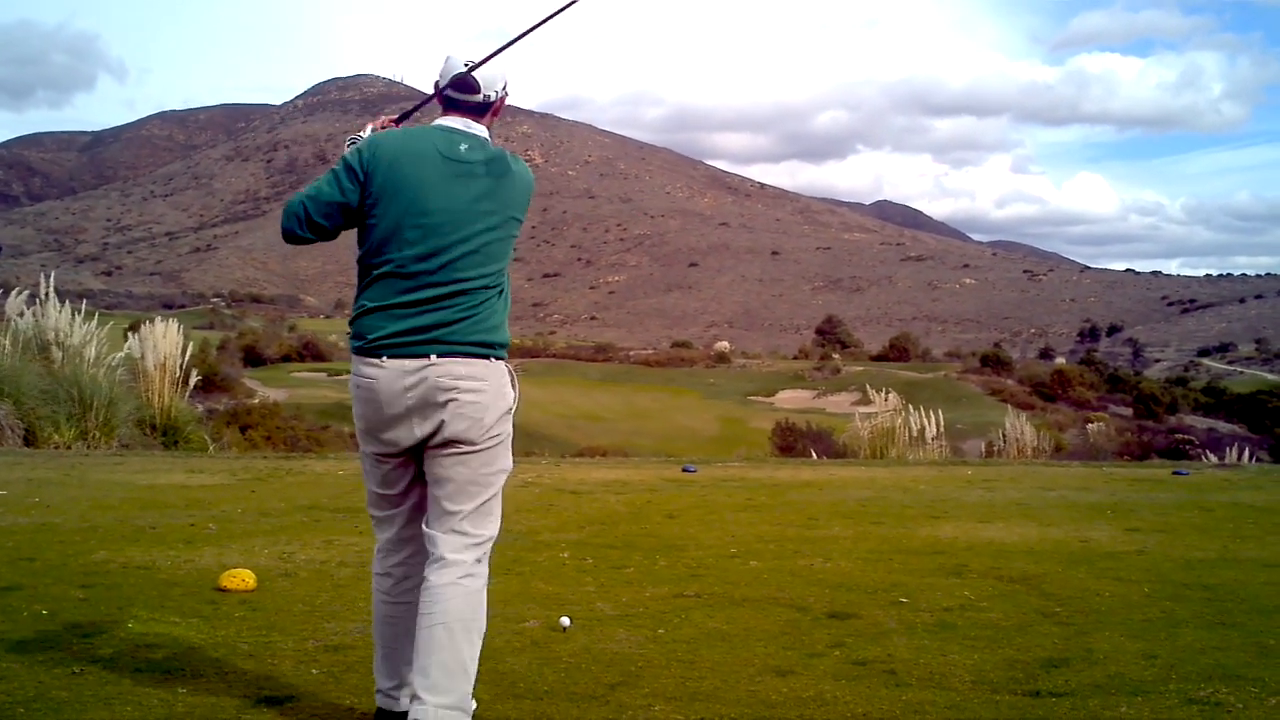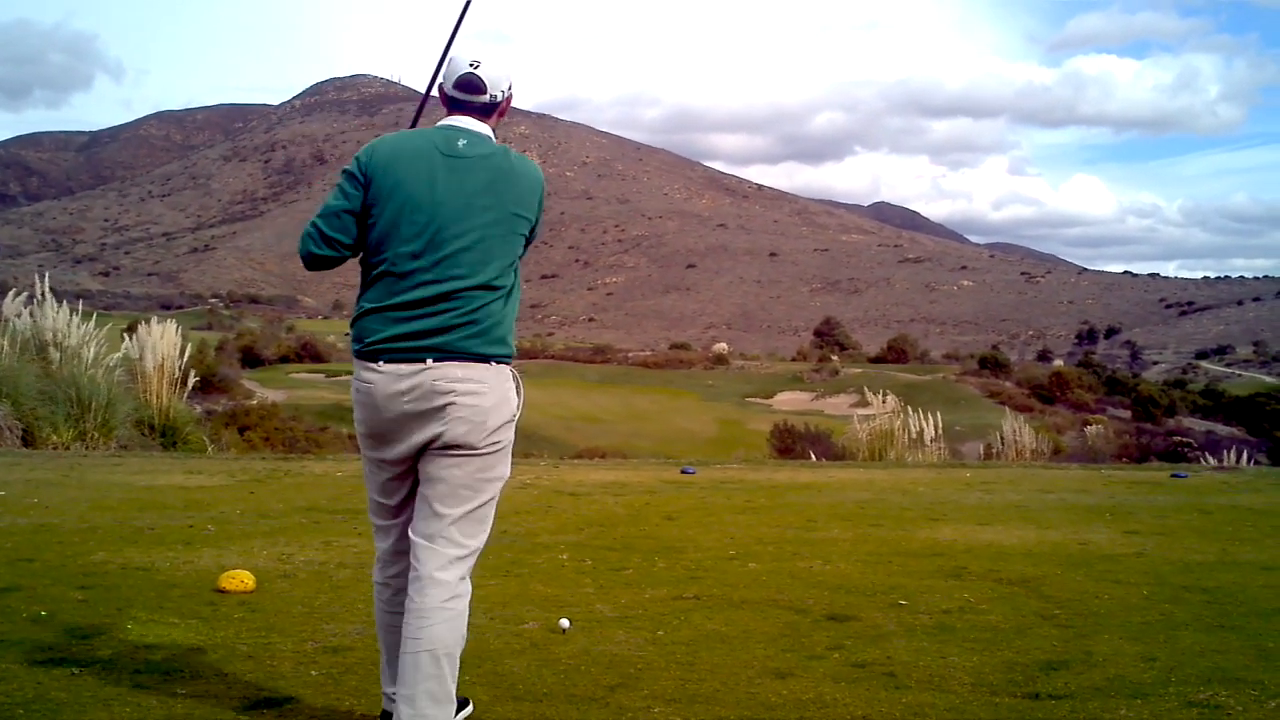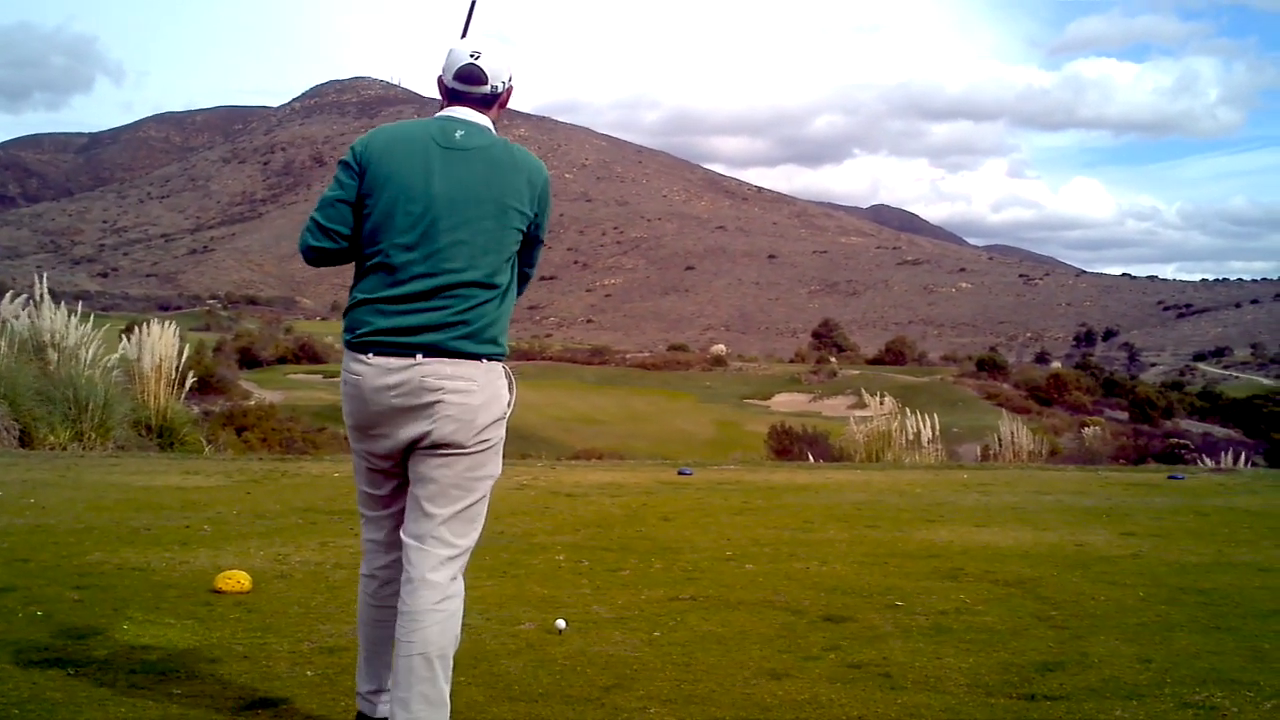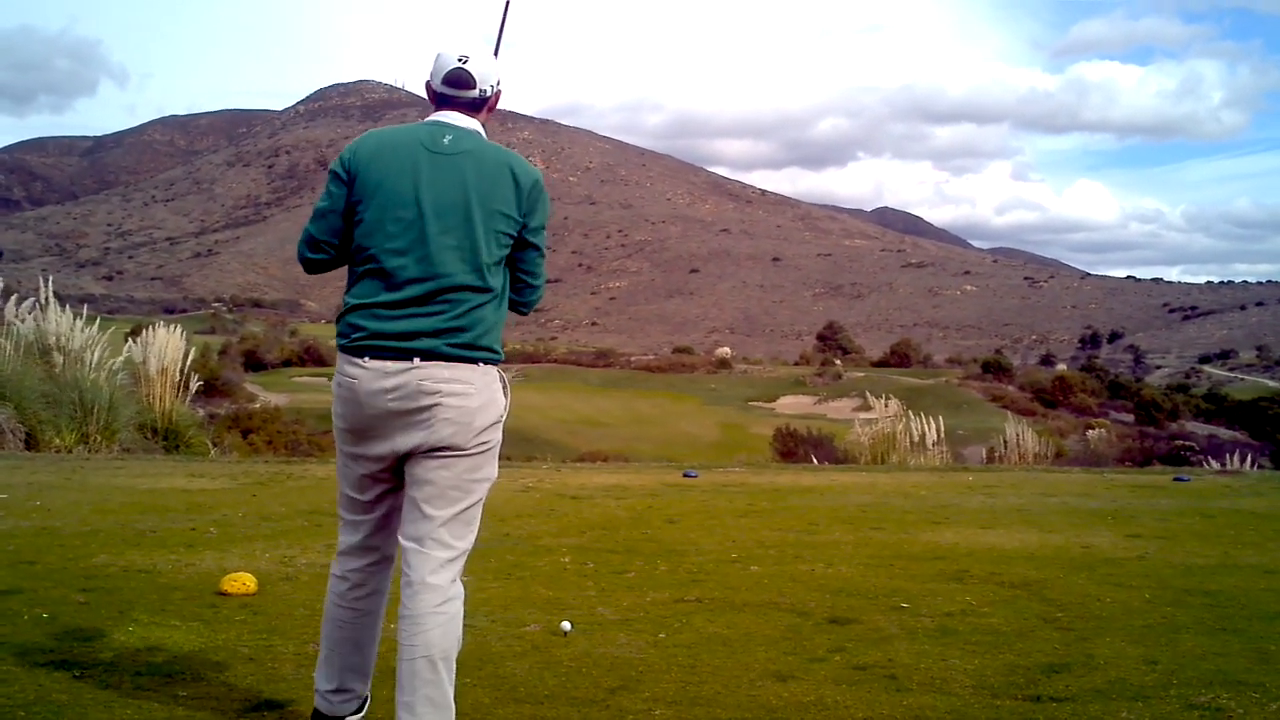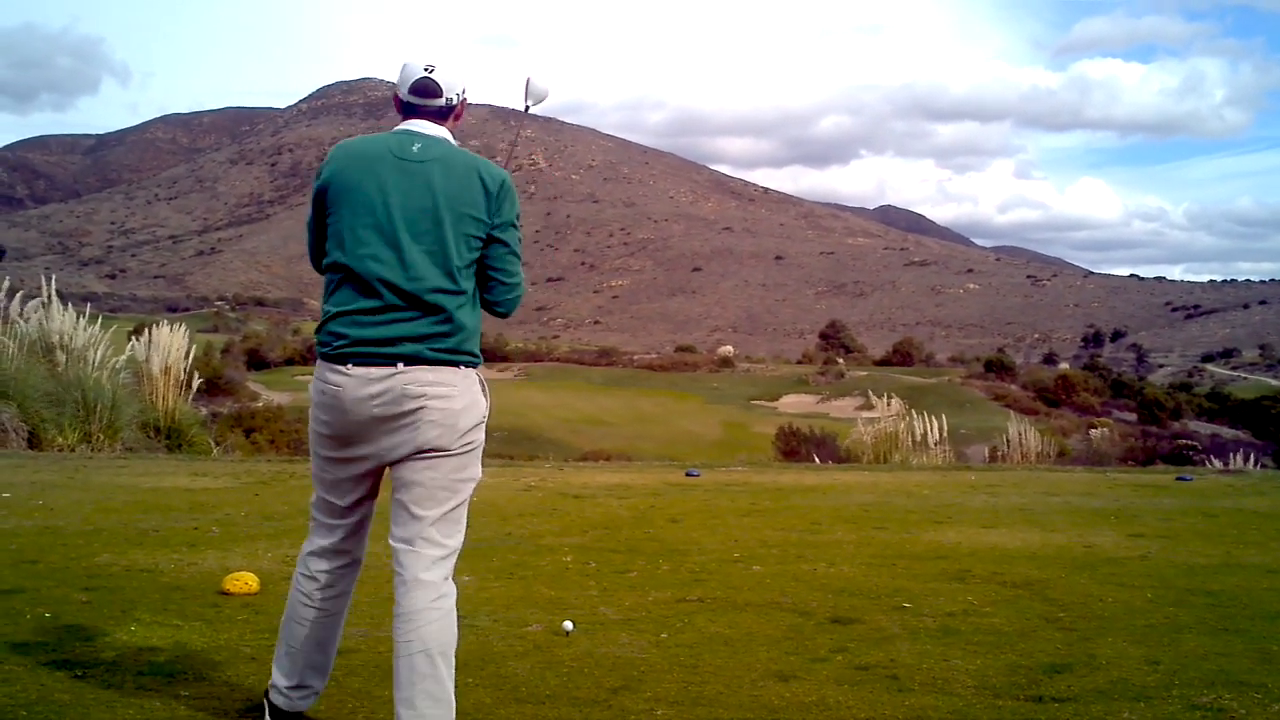
dt=0.2s
person 1, frame 1
left shoulder: (381, 153)
right shoulder: (517, 178)
left elbow: (297, 227)
left hip: (380, 375)
right hip: (471, 379)
left knee: (397, 547)
right knee: (460, 553)
person 1, frame 2
left shoulder: (380, 156)
right shoulder: (526, 178)
left elbow: (316, 253)
left hip: (382, 378)
right hip: (473, 385)
left knee: (396, 552)
right knee: (444, 561)
person 1, frame 3
left shoulder: (376, 147)
right shoulder: (528, 173)
left elbow: (317, 246)
left hip: (372, 372)
right hip: (466, 381)
left knee: (384, 547)
right knee: (435, 562)
person 1, frame 4
left shoulder: (365, 152)
right shoulder: (520, 176)
left elbow: (313, 257)
right elbow: (524, 295)
left hip: (365, 375)
right hip: (460, 385)
left knee: (360, 549)
right knee: (434, 564)
person 1, frame 5
left shoulder: (342, 161)
right shoulder: (488, 180)
right elbow: (505, 298)
left hip: (344, 379)
right hip: (441, 389)
left knee: (329, 551)
right knee: (426, 569)
